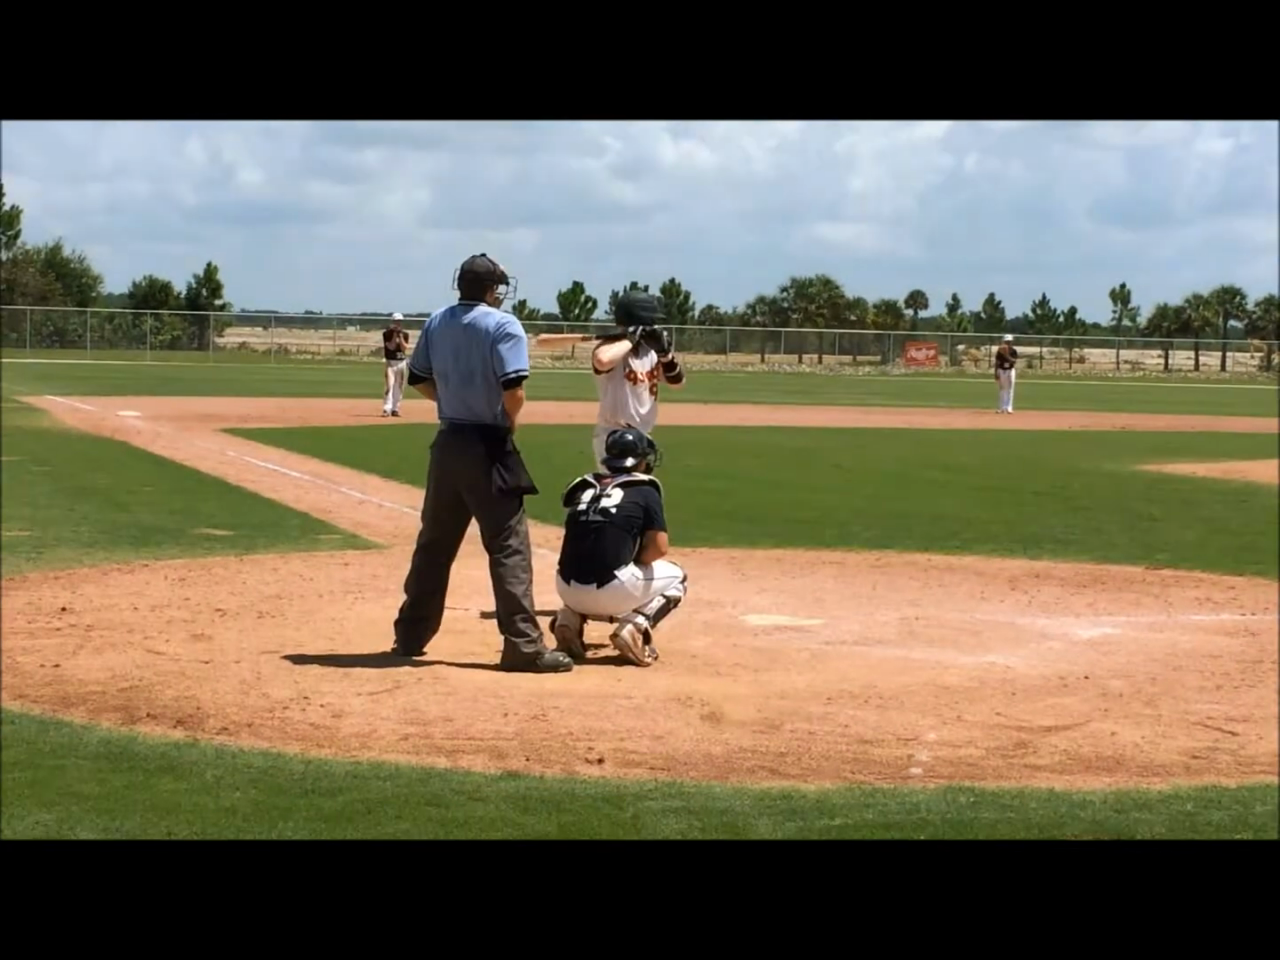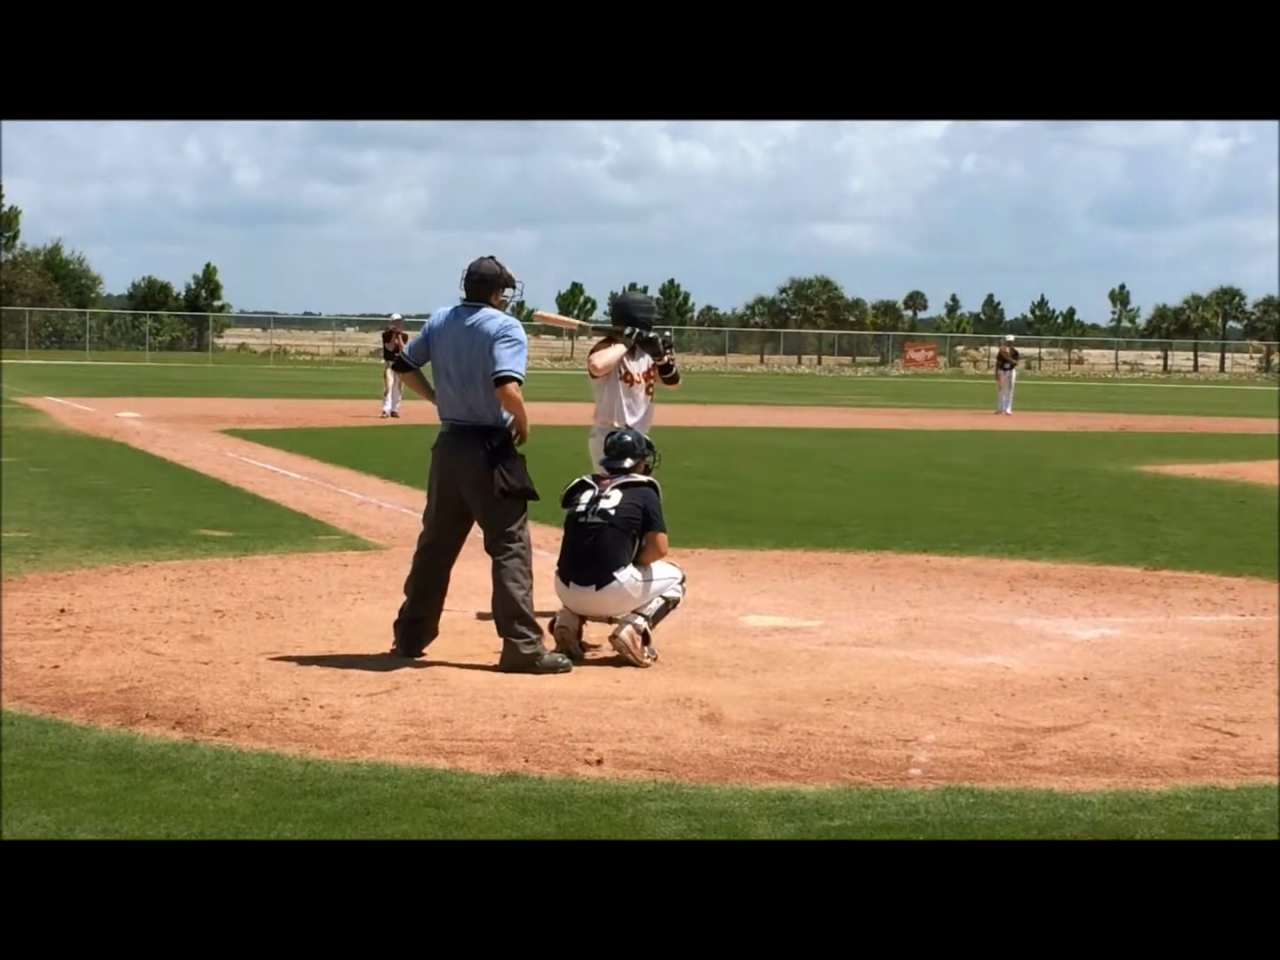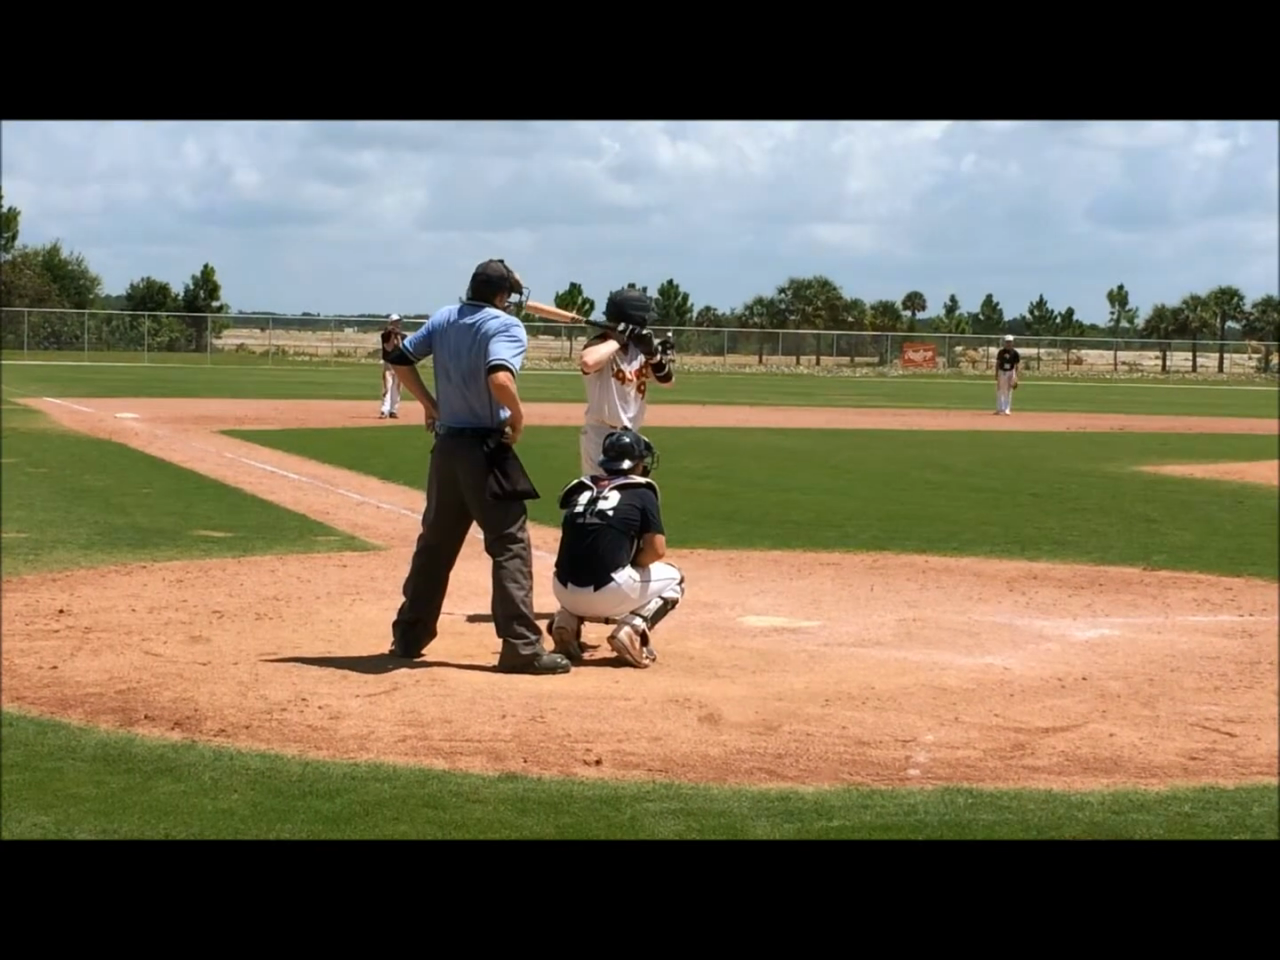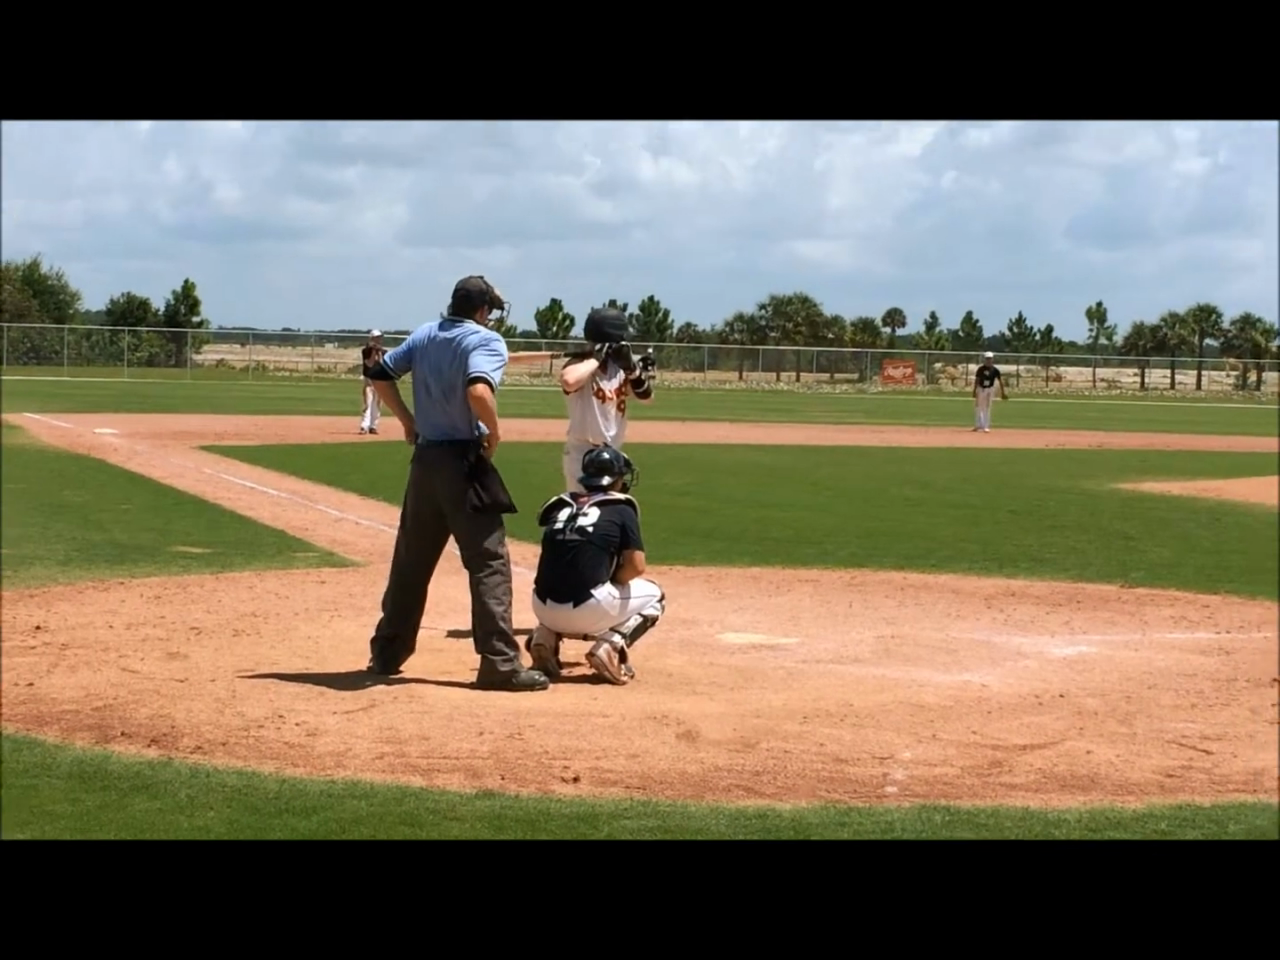
dt=0.3s
person 1, frame 1
left shoulder: (436, 322)
right shoulder: (503, 324)
left elbow: (418, 380)
right elbow: (513, 393)
right wrist: (509, 421)
left hip: (447, 443)
right hip: (486, 446)
left knee: (434, 544)
right knee: (509, 546)
left ankle: (409, 636)
right ankle: (524, 647)
person 1, frame 2
left shoulder: (440, 320)
right shoulder: (505, 327)
left elbow: (403, 366)
right elbow: (506, 389)
right wrist: (522, 421)
left hip: (448, 444)
right hip: (488, 448)
left knee: (435, 543)
right knee: (510, 546)
left ankle: (409, 636)
right ankle: (523, 647)
person 1, frame 3
left shoulder: (443, 318)
right shoulder: (506, 326)
left elbow: (400, 359)
right elbow: (499, 379)
left wrist: (429, 405)
right wrist: (517, 417)
left hip: (446, 446)
right hip: (485, 448)
left knee: (435, 544)
right knee: (510, 546)
left ankle: (409, 637)
right ankle: (522, 648)
person 1, frame 4
left shoulder: (424, 334)
right shoulder: (486, 340)
left elbow: (380, 375)
right elbow: (478, 392)
left wrist: (407, 420)
right wrist: (494, 431)
left hip: (425, 460)
right hip: (463, 462)
left knee: (411, 560)
right knee: (488, 563)
left ankle: (386, 653)
right ankle: (501, 665)
person 2, frame 1
left shoulder: (584, 487)
right shoulder: (645, 490)
right elbow: (659, 548)
left hip: (568, 589)
right hip: (611, 589)
right knee: (676, 577)
left ankle: (570, 619)
right ankle: (635, 627)
person 2, frame 2
left shoulder: (582, 488)
right shoulder: (643, 491)
right elbow: (659, 548)
left hip: (567, 590)
right hip: (609, 591)
right knee: (674, 577)
left ankle: (570, 619)
right ankle: (634, 628)
person 2, frame 3
left shoulder: (580, 489)
right shoulder: (641, 492)
right elbow: (656, 550)
left hip: (564, 592)
right hip: (608, 593)
right knee: (673, 578)
left ankle: (568, 620)
right ankle: (633, 629)
person 2, frame 4
left shoulder: (560, 505)
right shoulder: (621, 508)
right elbow: (636, 567)
left hip: (543, 608)
right hip: (587, 609)
right knee: (653, 595)
left ankle: (546, 636)
right ankle: (611, 646)
